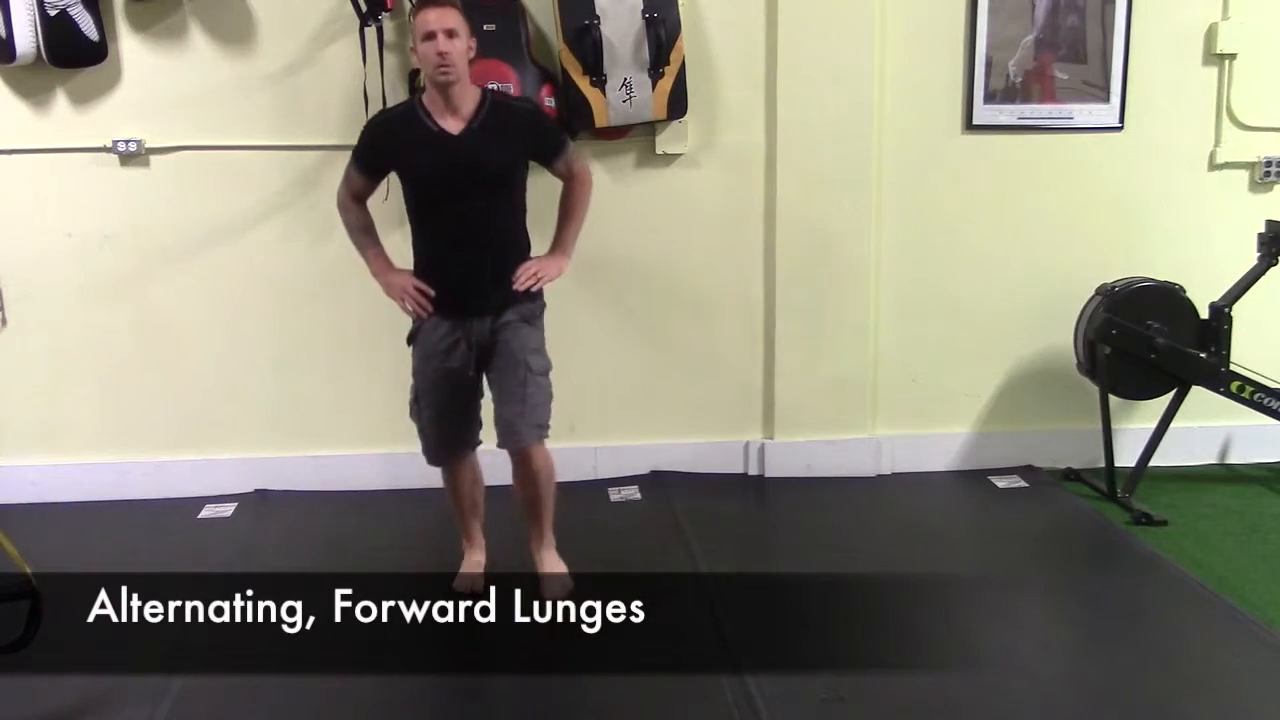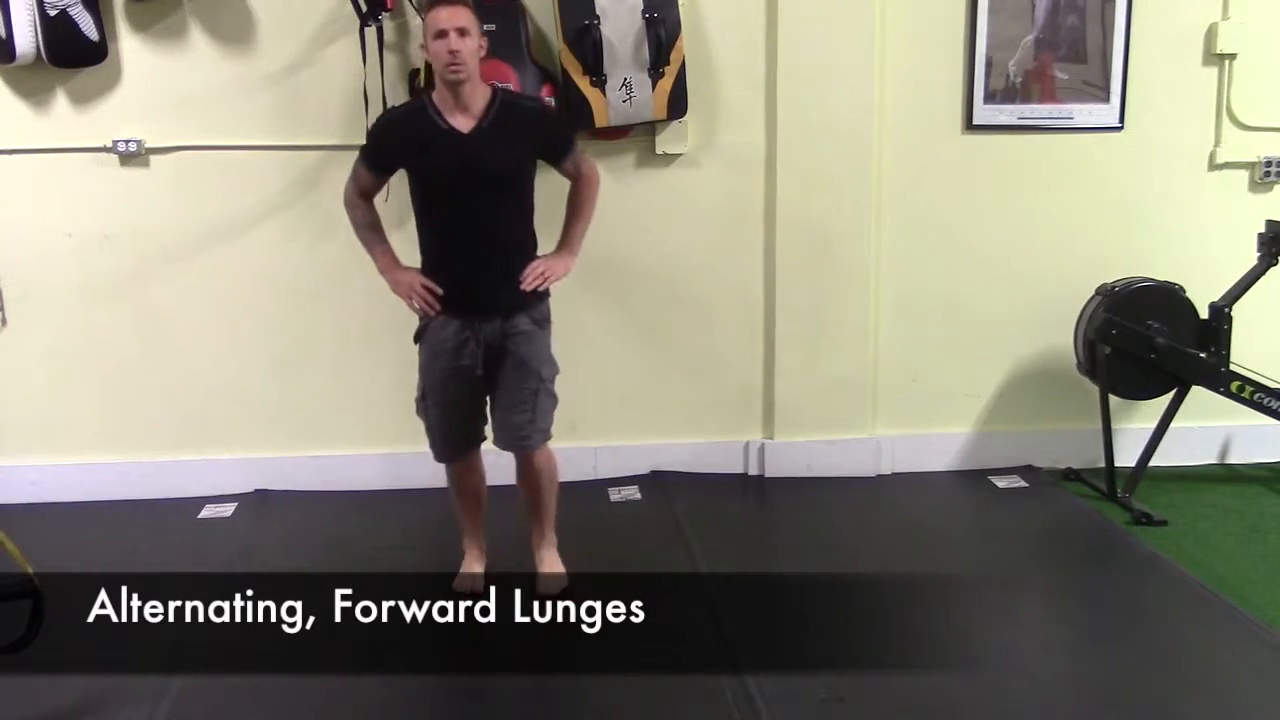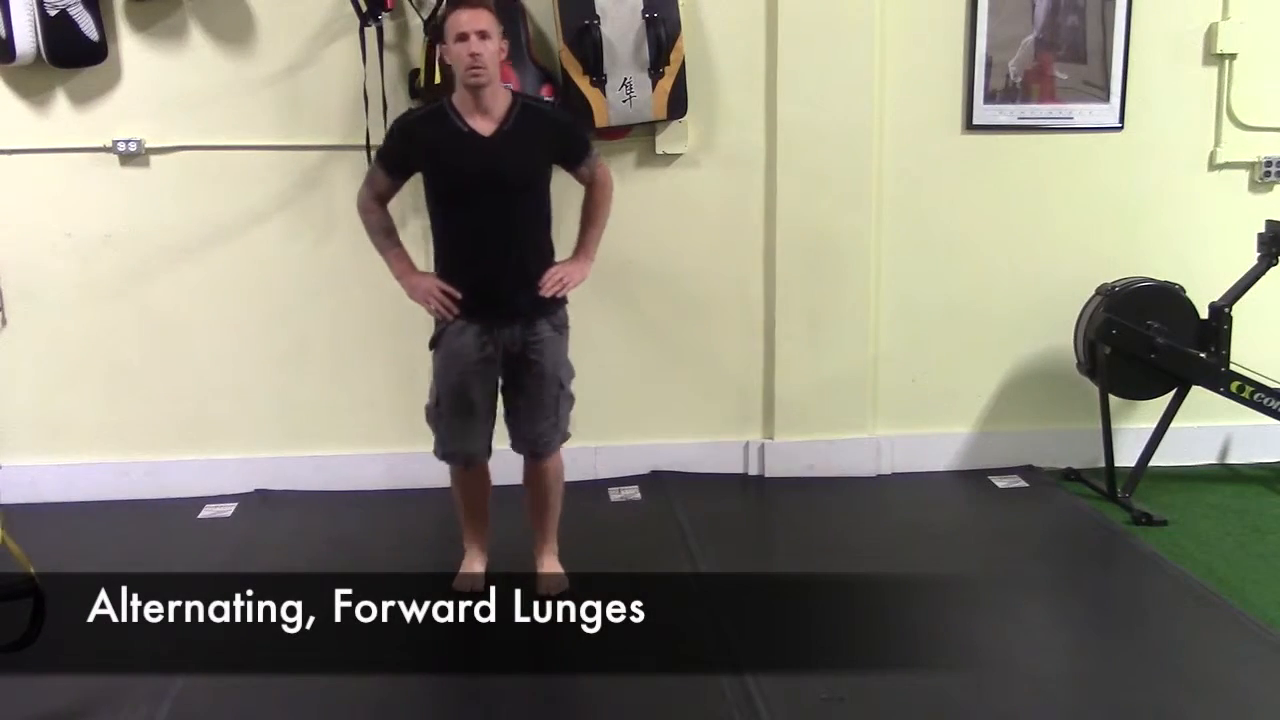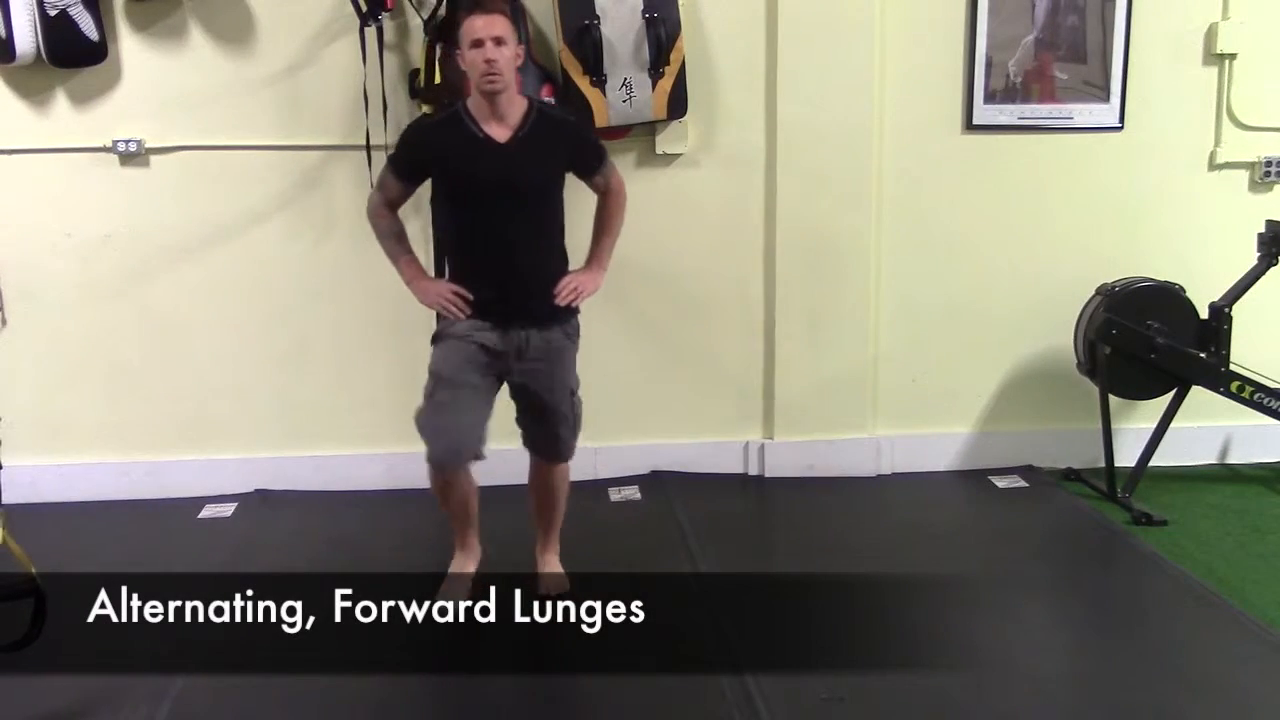
dt=0.2s
person 1, frame 1
left shoulder: (519, 118)
right shoulder: (390, 130)
left elbow: (577, 176)
right elbow: (350, 198)
left wrist: (559, 255)
right wrist: (383, 271)
left hip: (513, 308)
right hip: (439, 315)
left knee: (526, 440)
right knee: (452, 448)
left ankle: (546, 548)
right ankle: (474, 549)
person 1, frame 2
left shoulder: (529, 117)
right shoulder: (400, 127)
left elbow: (585, 176)
right elbow: (356, 195)
left wrist: (566, 254)
right wrist: (390, 267)
left hip: (521, 311)
right hip: (447, 315)
left knee: (529, 442)
right knee: (456, 447)
left ankle: (546, 550)
right ankle: (474, 552)
person 1, frame 3
left shoulder: (547, 122)
right shoulder: (419, 130)
left elbow: (599, 182)
right elbow: (371, 199)
left wrist: (582, 260)
right wrist: (407, 274)
left hip: (538, 316)
right hip: (462, 320)
left knee: (541, 447)
right knee: (463, 454)
left ankle: (546, 553)
right ankle: (475, 550)
person 1, frame 4
left shoulder: (561, 130)
right shoulder: (432, 135)
left elbow: (613, 192)
right elbow: (381, 205)
left wrist: (596, 268)
right wrist: (416, 279)
left hip: (548, 323)
right hip: (468, 322)
left knee: (552, 455)
right knee: (447, 457)
left ankle: (548, 556)
right ankle: (465, 554)
